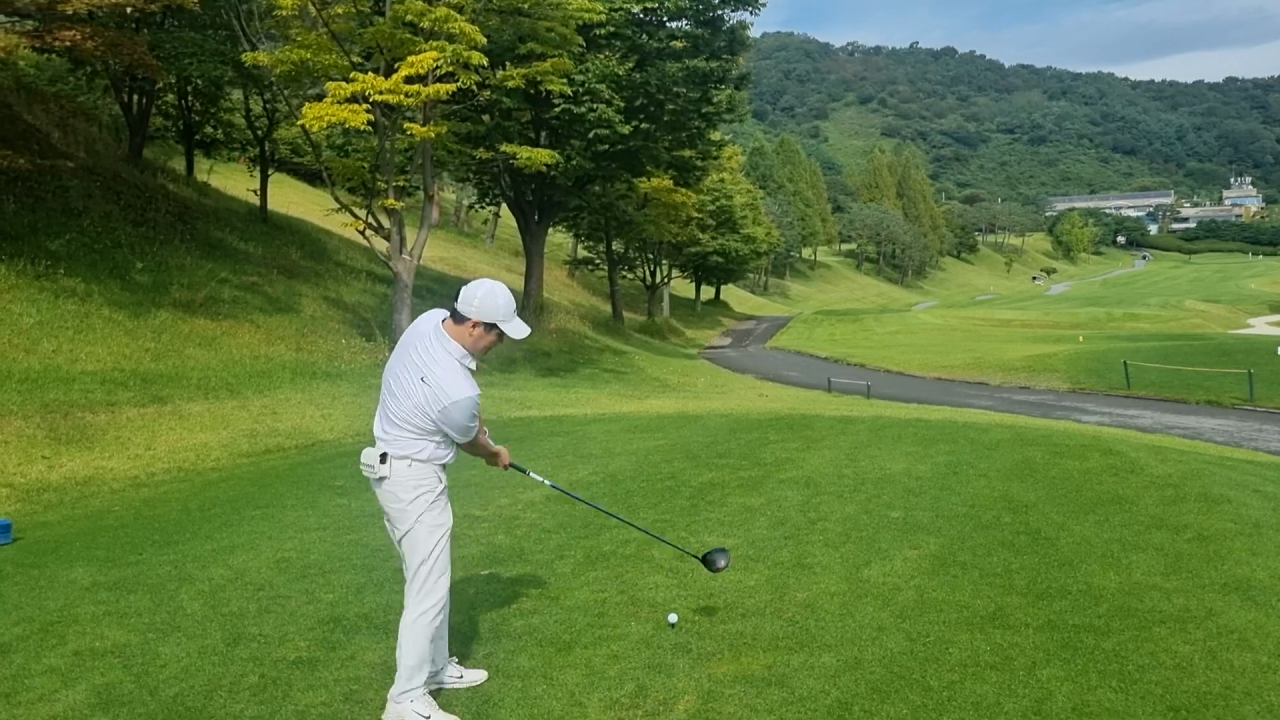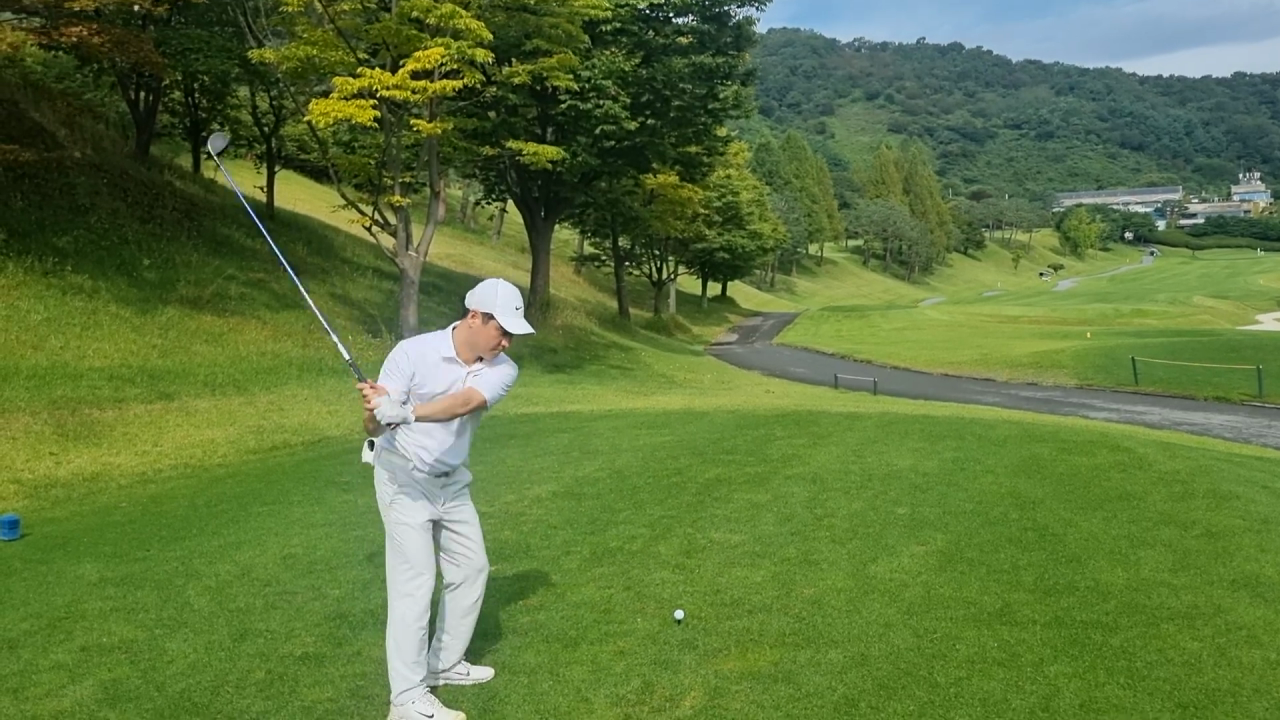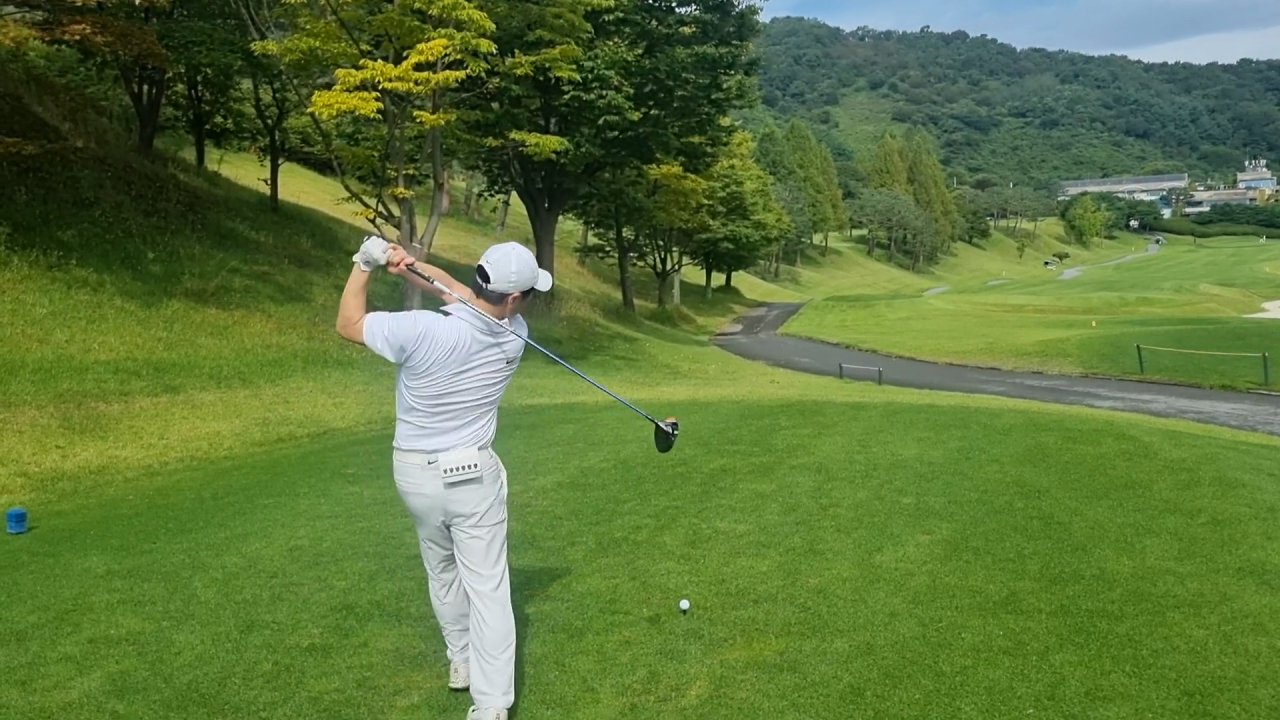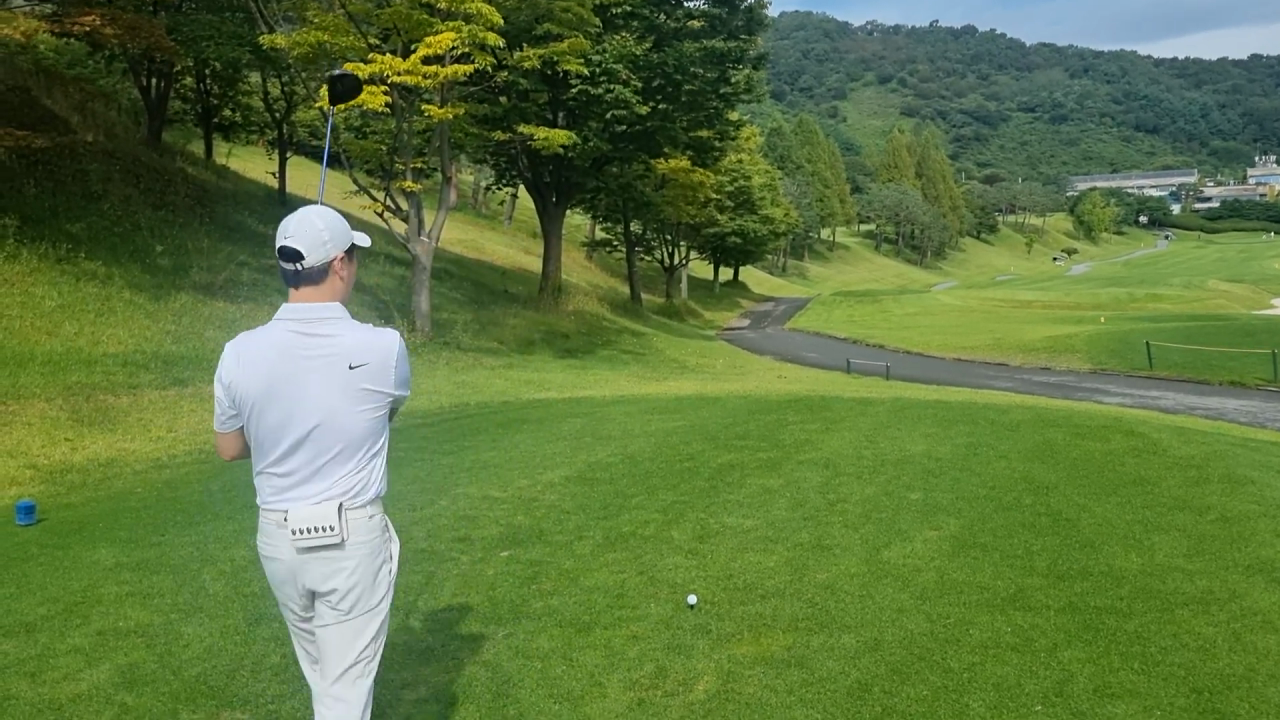
dt=1s
person 1, frame 1
left shoulder: (431, 320)
right shoulder: (456, 393)
right elbow: (470, 442)
left wrist: (478, 427)
right wrist: (495, 454)
left hip: (393, 471)
right hip: (414, 480)
left knee: (427, 579)
right knee: (430, 587)
left ankle: (434, 667)
person 1, frame 2
left shoulder: (502, 370)
right shoulder: (413, 352)
left elbow: (462, 404)
right elbow: (373, 423)
left wrist: (407, 412)
right wrist: (377, 409)
left hip: (451, 481)
right hip: (403, 479)
left knee: (470, 571)
right knee: (413, 586)
left ankle: (444, 663)
person 1, frame 3
left shoulder: (422, 330)
right shoulder: (513, 337)
left elbow: (348, 324)
right elbow: (457, 290)
left wrist: (365, 262)
right wrist: (412, 264)
left hip: (415, 474)
right hip: (474, 475)
left knee: (442, 570)
right knee: (488, 587)
left ankle: (462, 661)
person 1, frame 4
left shoulder: (241, 354)
right shoulder: (384, 347)
left elbow: (228, 448)
left hip: (278, 538)
right hip: (352, 537)
left knee: (325, 674)
